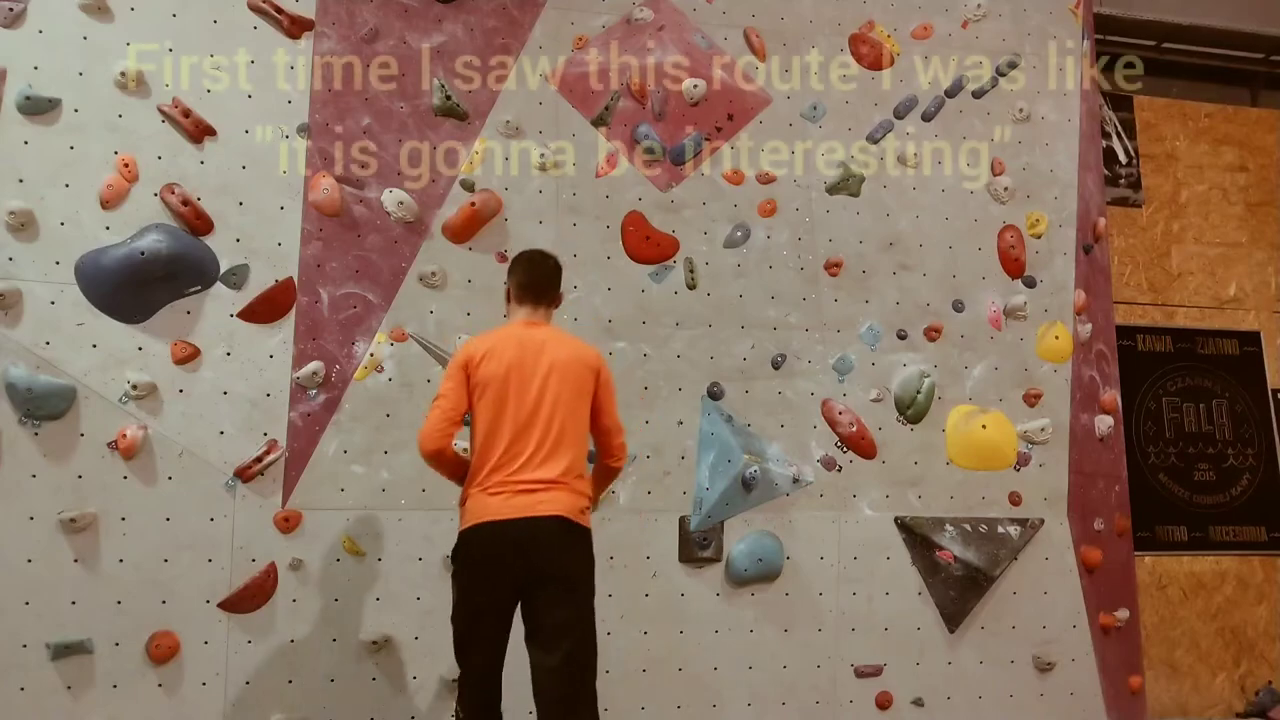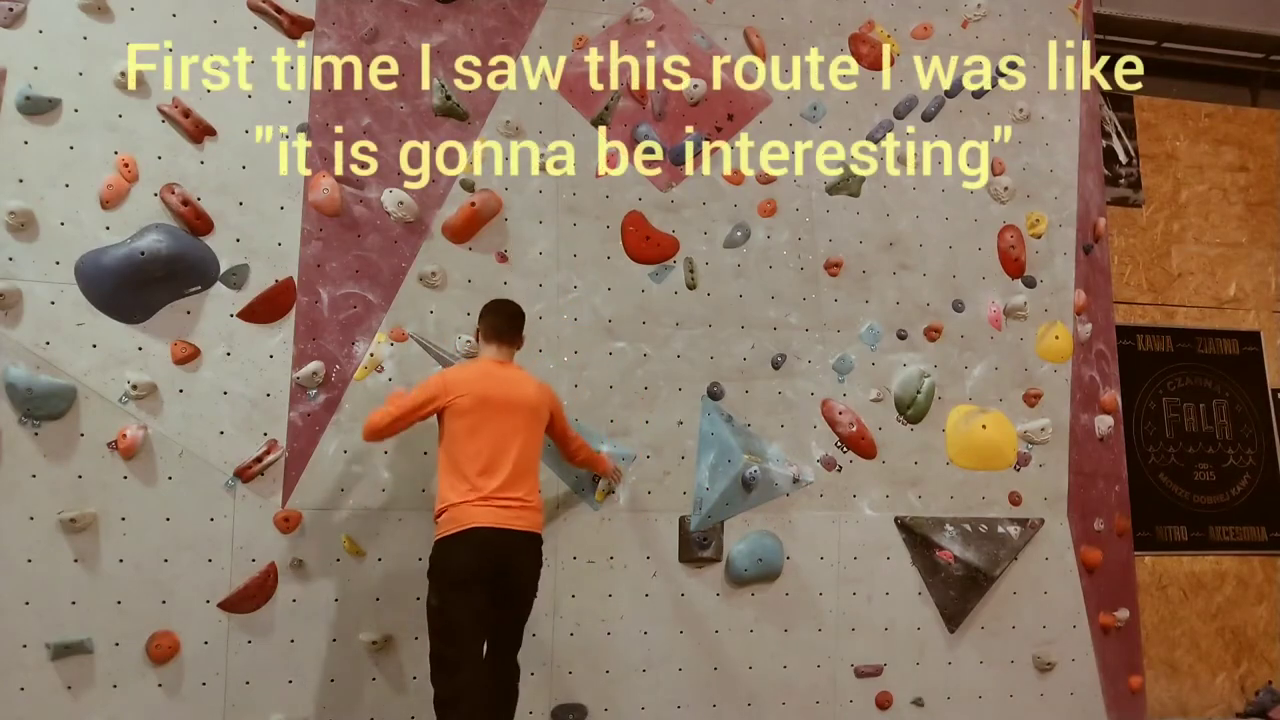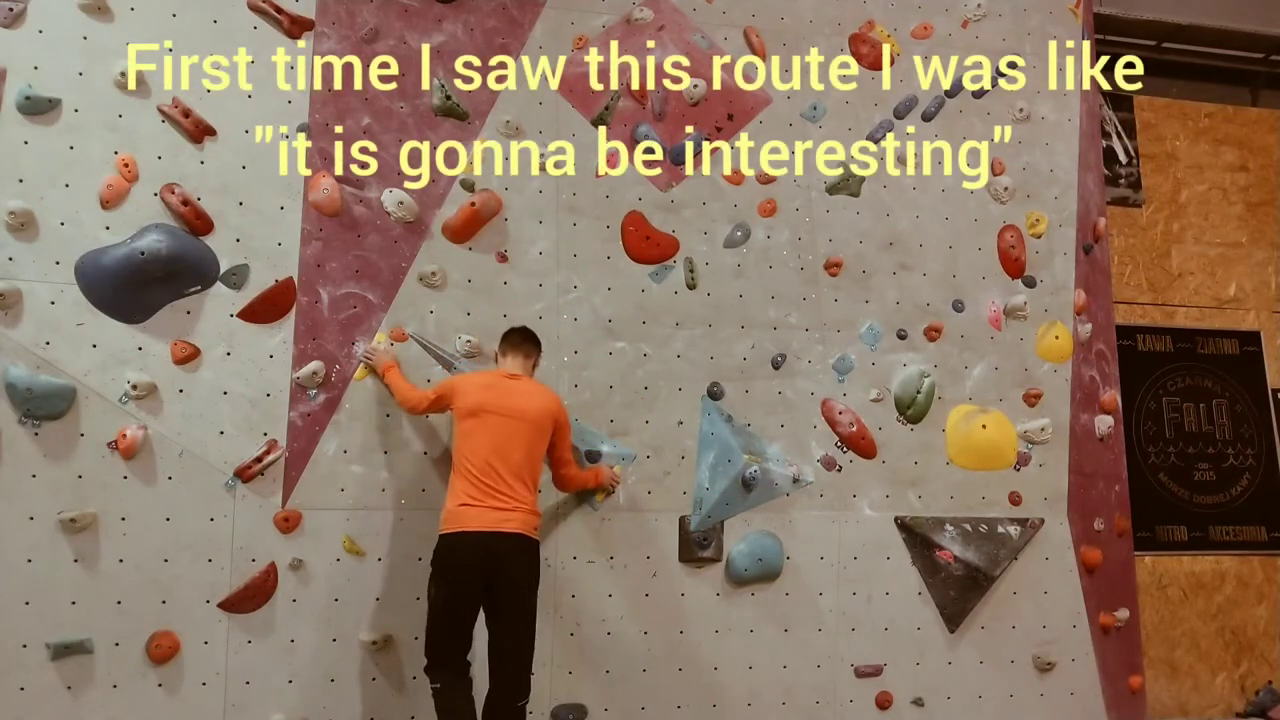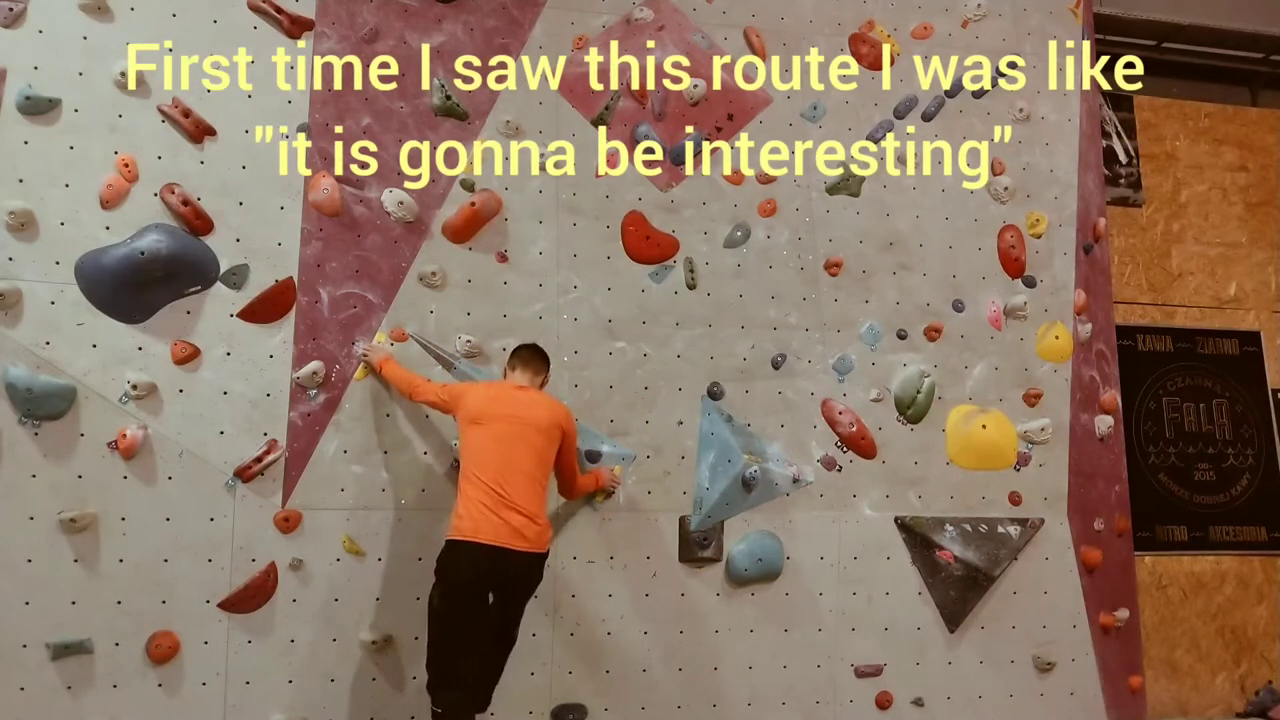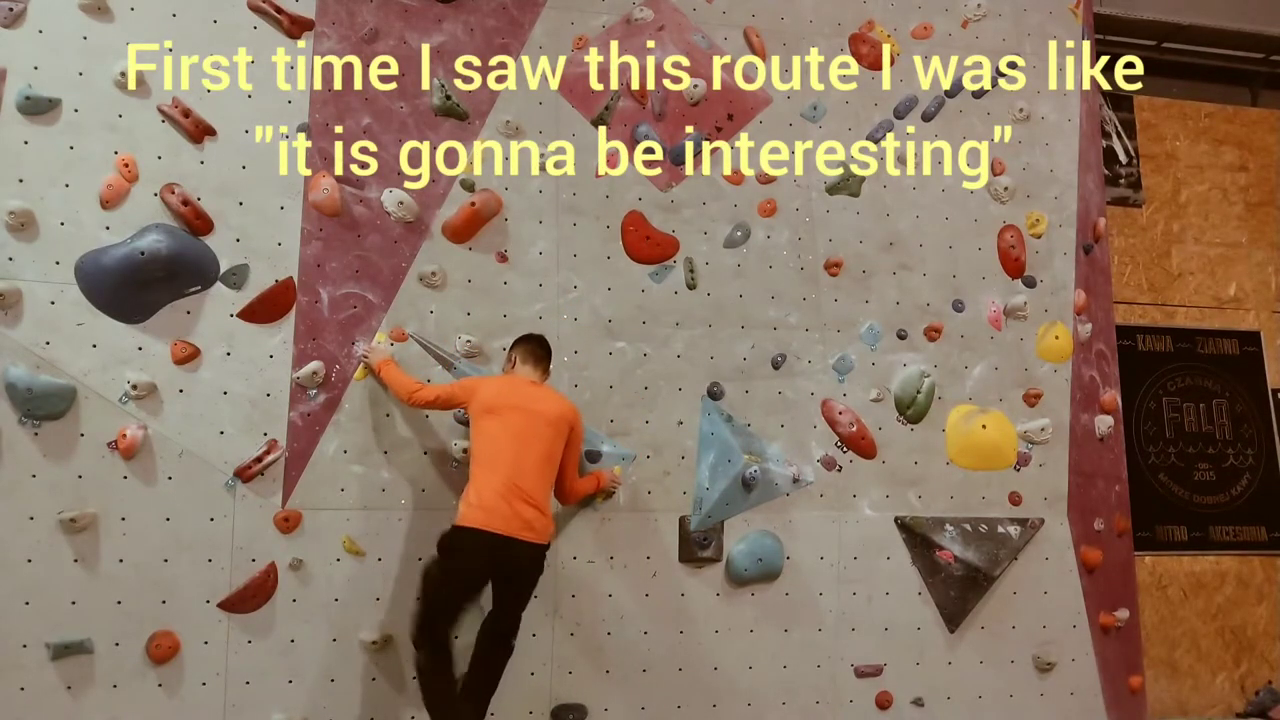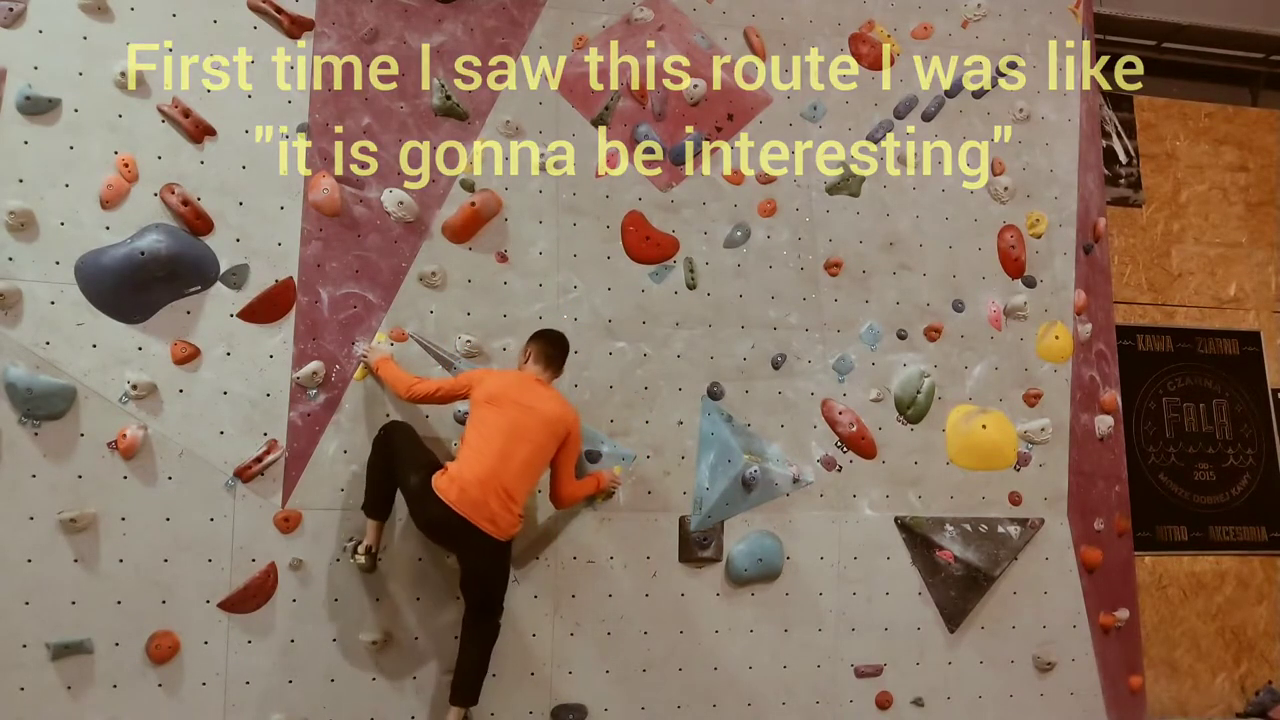
dt=0.7s
person 1, frame 1
left shoulder: (474, 352)
right shoulder: (587, 358)
left elbow: (432, 444)
right elbow: (614, 455)
right wrist: (590, 492)
left hip: (487, 530)
right hip: (561, 530)
left knee: (478, 680)
person 1, frame 2
left shoulder: (450, 382)
right shoulder: (540, 393)
left elbow: (373, 428)
right elbow: (574, 450)
left wrist: (399, 400)
right wrist: (602, 465)
left hip: (463, 536)
right hip: (523, 538)
left knee: (457, 671)
right knee: (502, 660)
person 1, frame 3
left shoulder: (464, 386)
right shoulder: (551, 404)
left elbow: (413, 401)
right elbow: (565, 479)
left wrist: (387, 367)
right wrist: (597, 476)
left hip: (462, 536)
right hip: (519, 542)
left knee: (446, 660)
right knee: (511, 668)
person 1, frame 4
left shoulder: (470, 395)
right shoulder: (559, 414)
left elbow: (416, 388)
right elbow: (570, 488)
left wrist: (383, 362)
right wrist: (598, 479)
left hip: (469, 545)
right hip: (528, 551)
left knee: (449, 667)
right knee: (499, 634)
person 1, frame 5
left shoulder: (483, 388)
right shoulder: (567, 412)
left elbow: (416, 395)
right elbow: (566, 493)
left wrist: (383, 364)
right wrist: (599, 480)
left hip: (475, 532)
right hip: (531, 545)
left knee: (431, 637)
right knee: (500, 636)
person 1, frame 6
left shoulder: (489, 379)
right shoulder: (566, 417)
left elbow: (413, 390)
right elbow: (562, 497)
left wrist: (381, 362)
right wrist: (598, 481)
left hip: (441, 504)
right hip: (492, 535)
left knee: (393, 433)
right knee: (484, 618)
left ankle: (370, 543)
